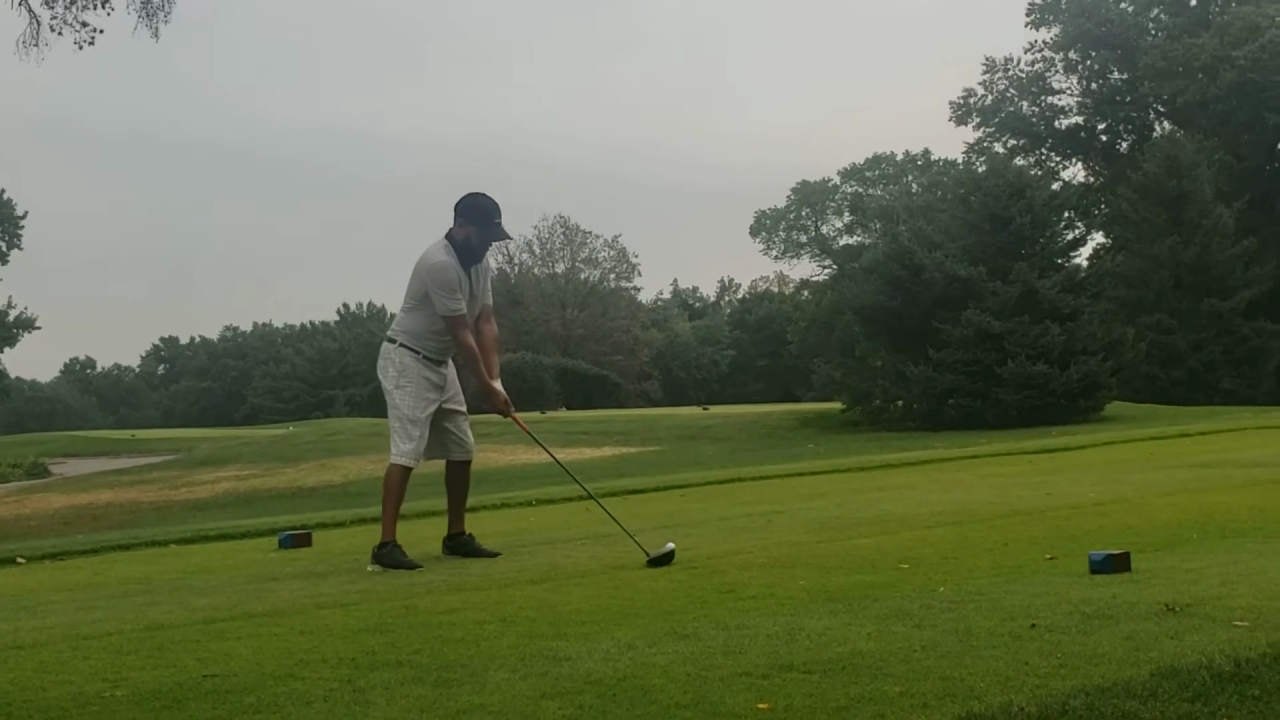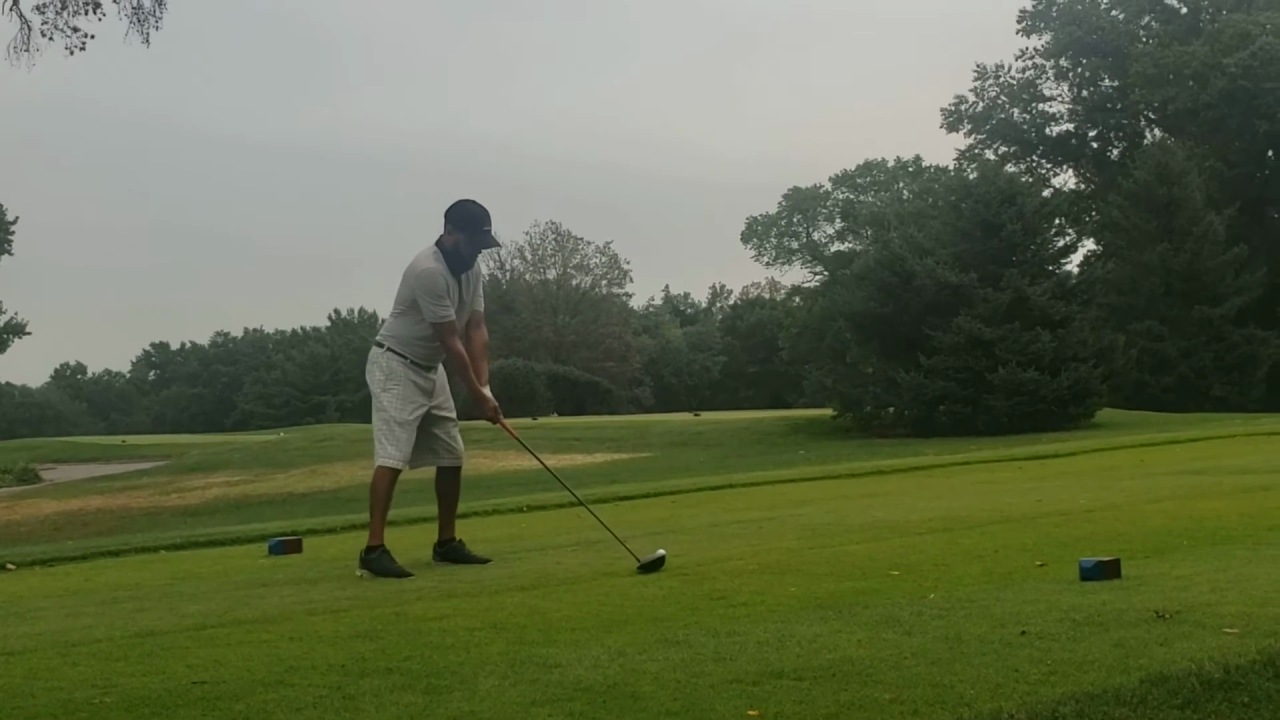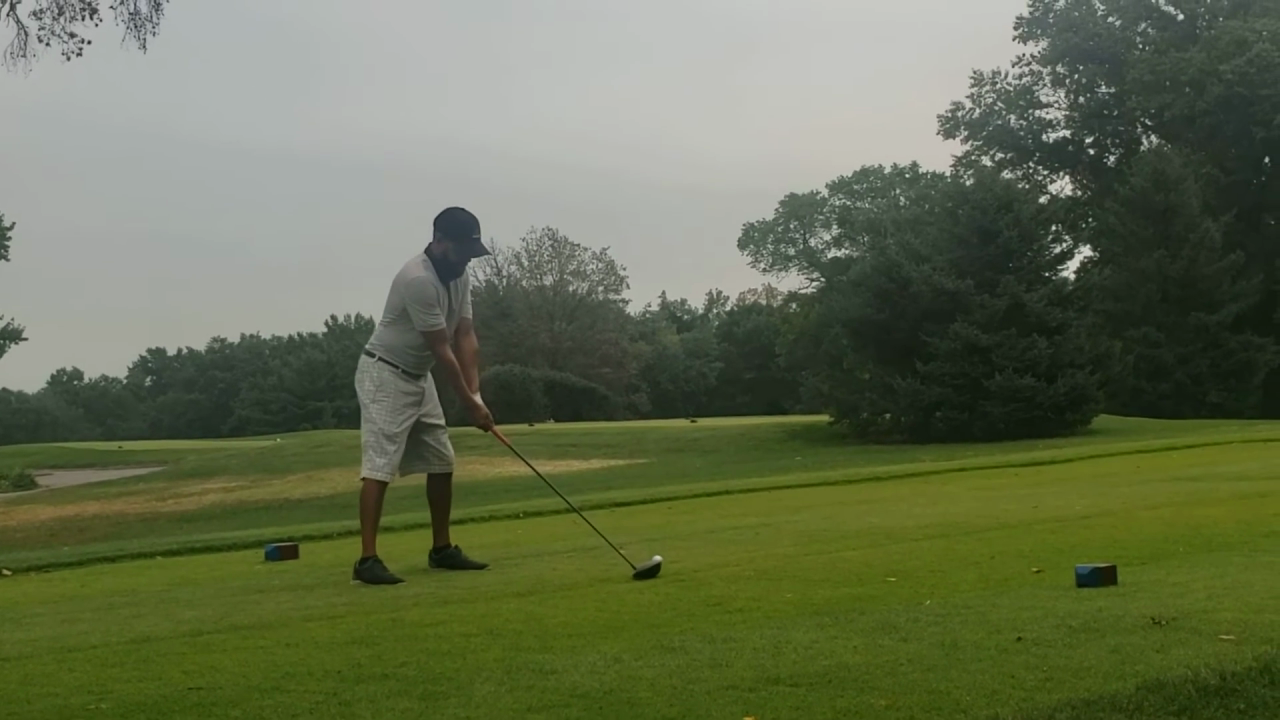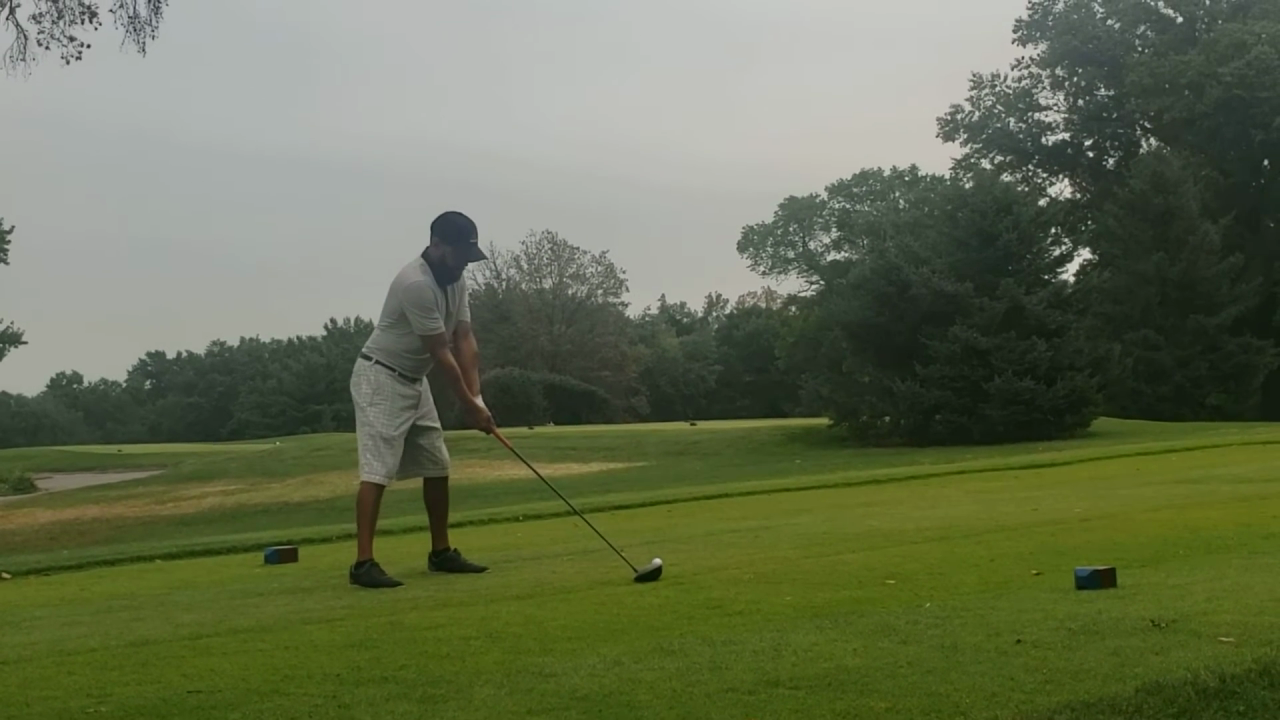
dt=0.5s
person 1, frame 1
left shoulder: (480, 263)
right shoulder: (439, 264)
left elbow: (485, 324)
right elbow: (462, 334)
left wrist: (496, 381)
right wrist: (488, 390)
left hip: (439, 363)
right hip: (407, 361)
left knee: (461, 449)
right knee: (407, 452)
left ankle: (456, 536)
right ankle: (385, 546)
person 1, frame 2
left shoulder: (471, 270)
right shoulder: (429, 270)
left elbow: (476, 330)
right elbow: (451, 341)
left wrist: (486, 387)
right wrist: (478, 395)
left hip: (429, 369)
right hip: (395, 366)
left knee: (451, 455)
right knee: (393, 455)
left ankle: (446, 542)
right ankle: (374, 550)
person 1, frame 3
left shoulder: (459, 276)
right shoulder: (418, 279)
left elbow: (465, 338)
right elbow: (441, 349)
left wrist: (476, 394)
right wrist: (469, 403)
left hip: (418, 377)
right hip: (385, 375)
left knee: (441, 462)
right knee: (381, 465)
left ankle: (442, 548)
right ankle: (367, 560)
person 1, frame 4
left shoulder: (455, 280)
right shoulder: (416, 284)
left elbow: (464, 341)
right elbow: (441, 353)
left wrist: (477, 397)
right wrist: (469, 406)
left hip: (414, 381)
right hip: (381, 378)
left knee: (437, 466)
right knee: (378, 469)
left ankle: (441, 552)
right ankle: (363, 563)
